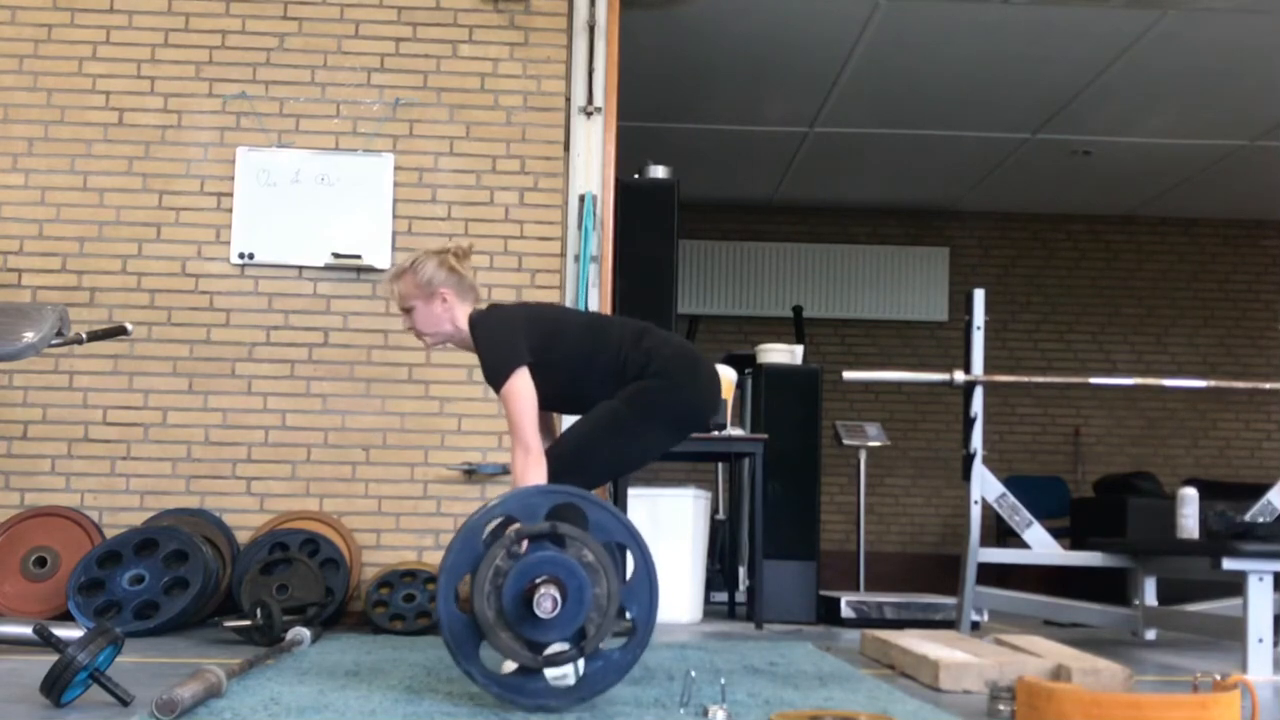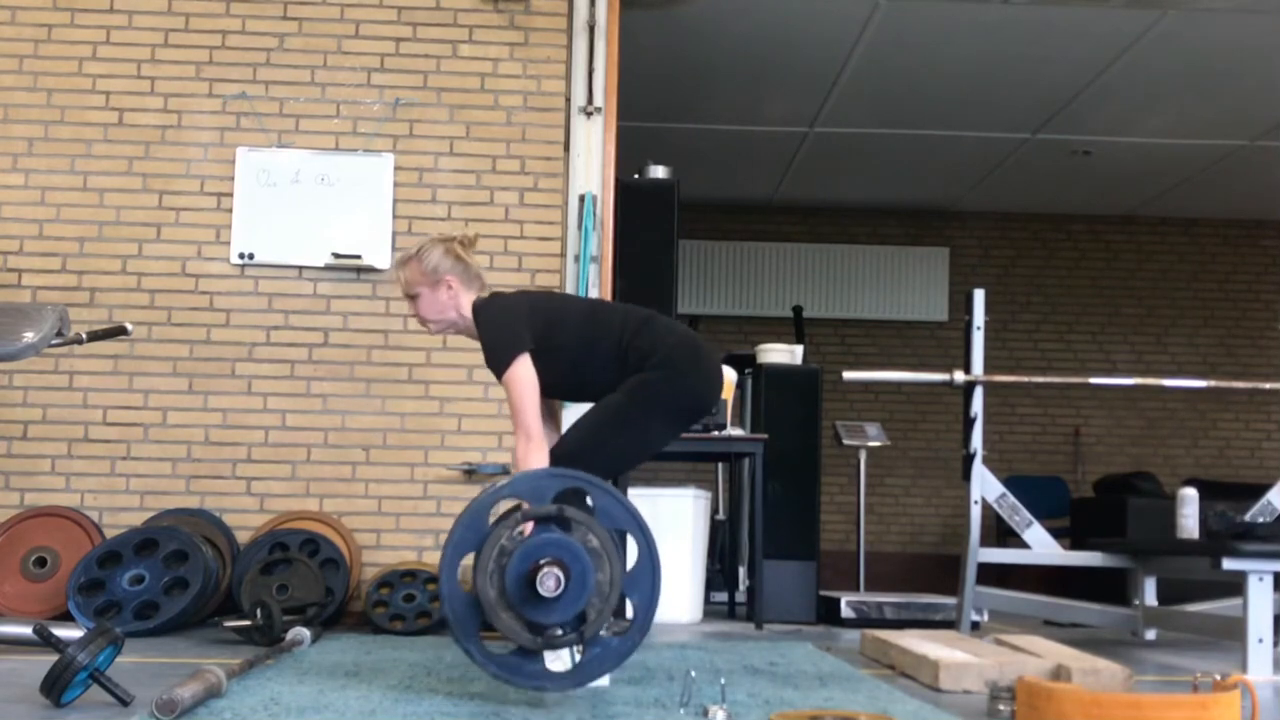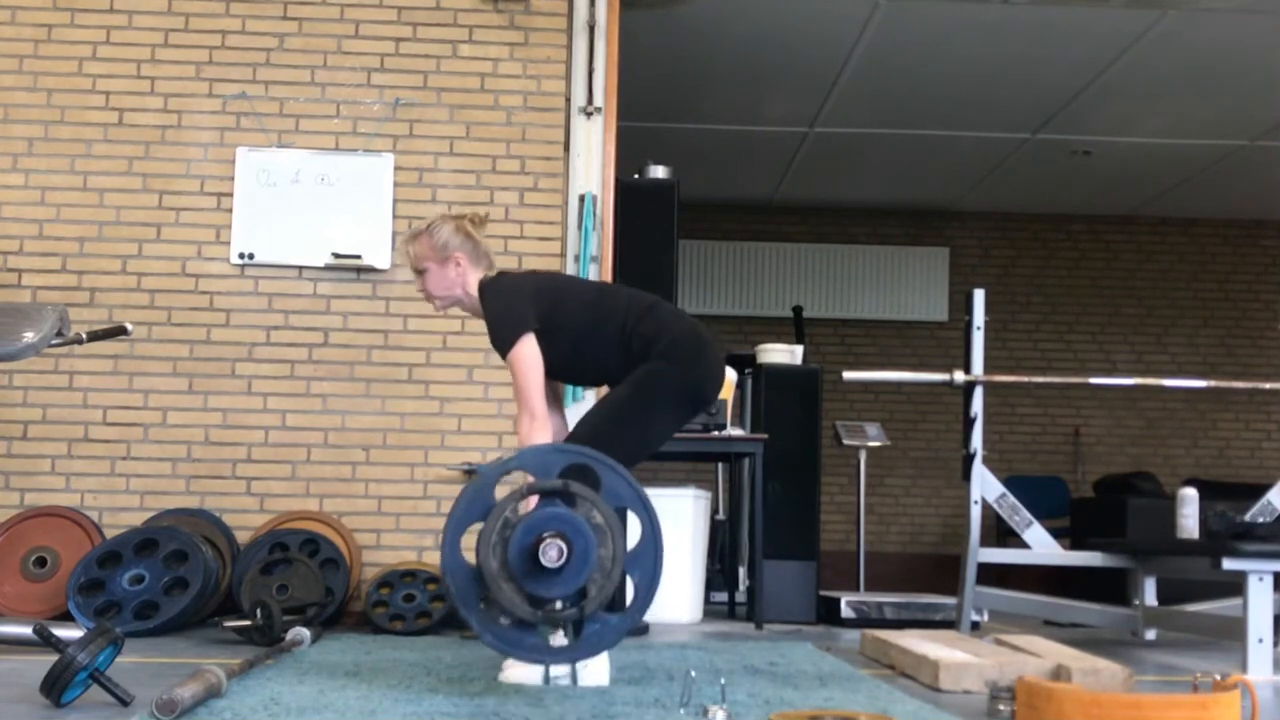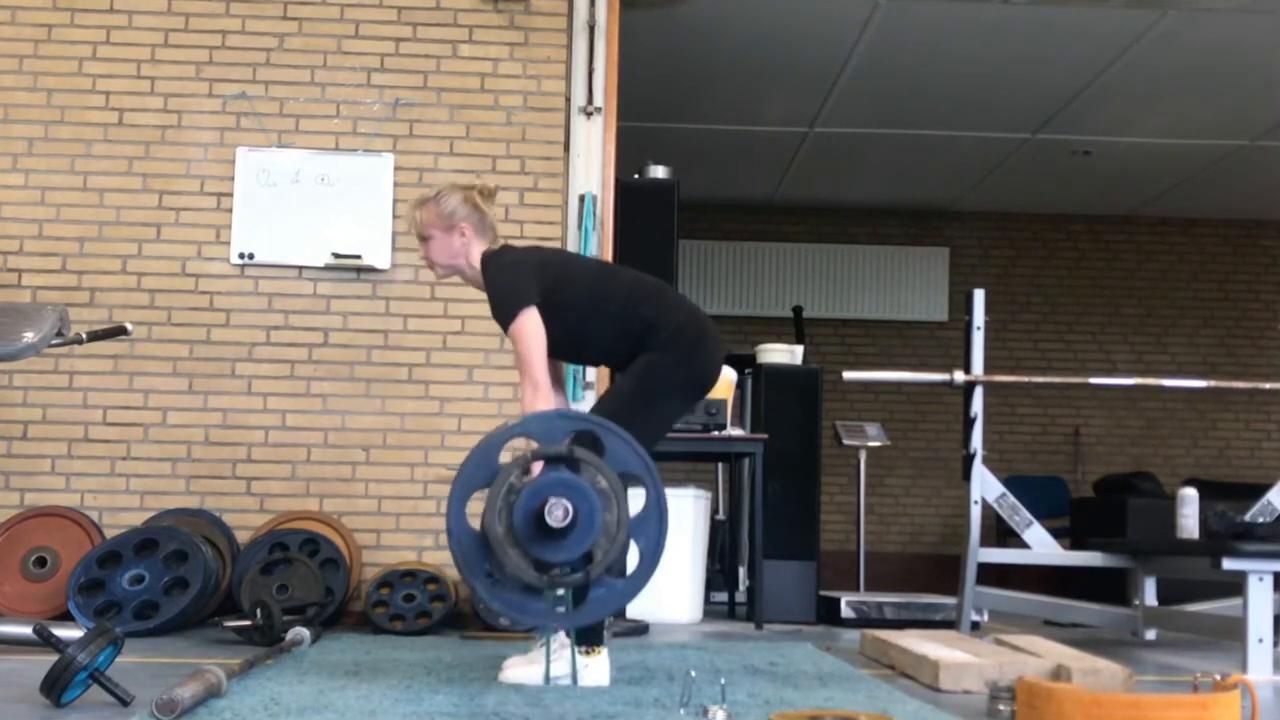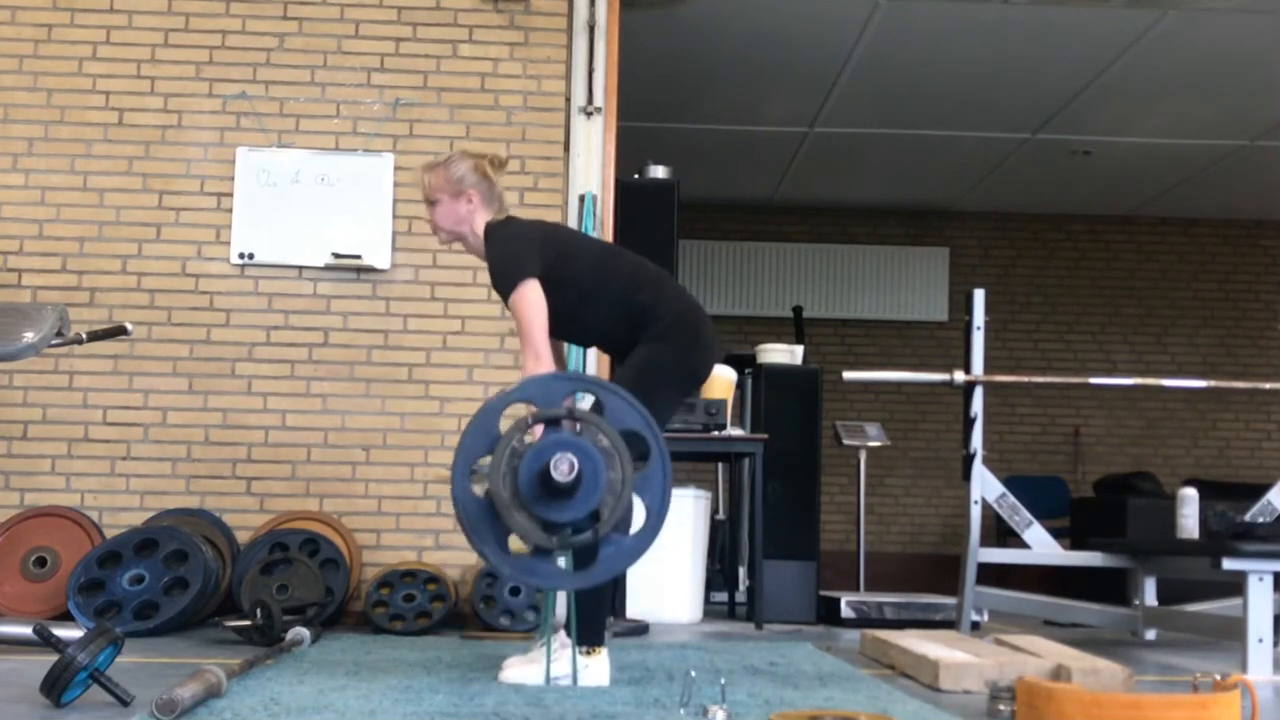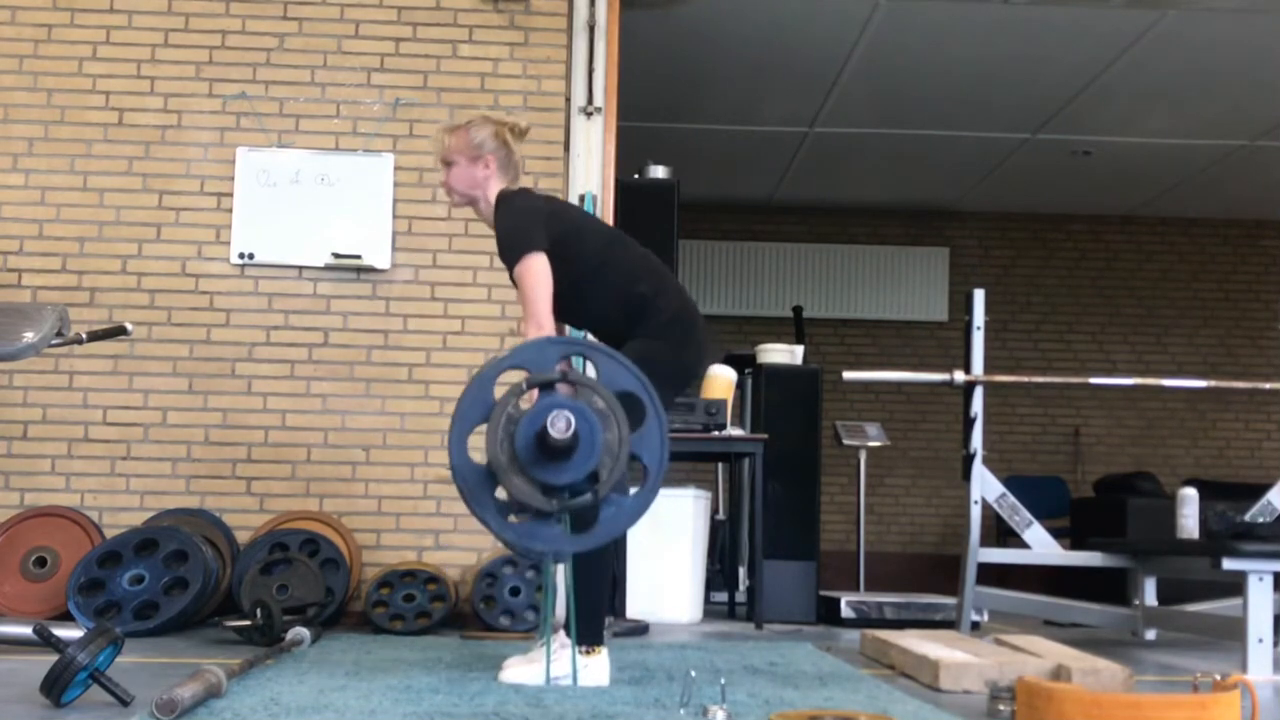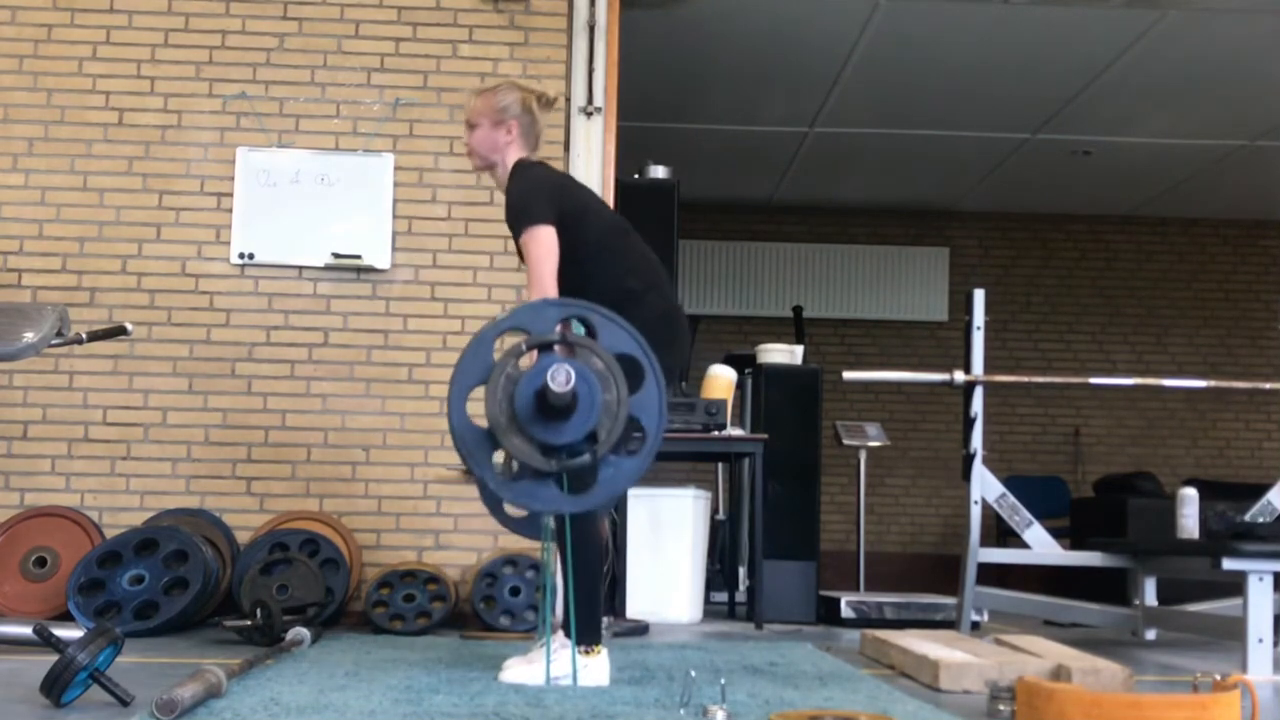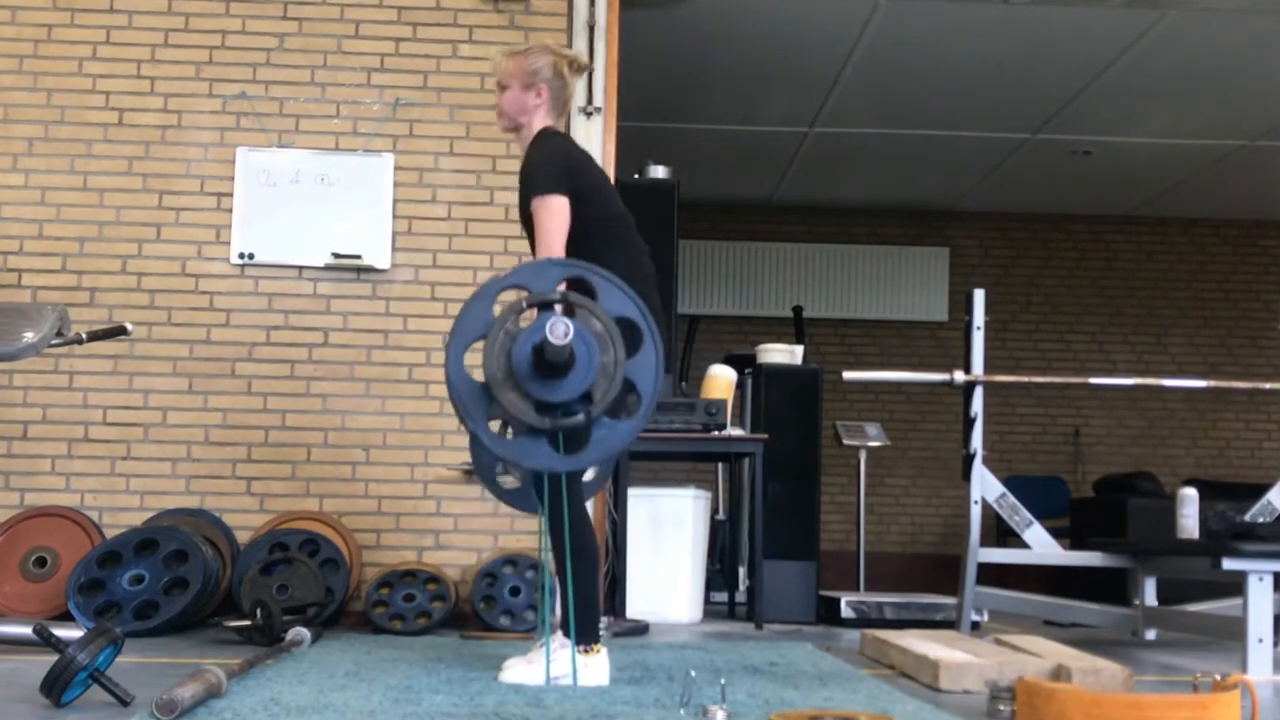
dt=0.2s
person 1, frame 1
left shoulder: (495, 335)
right shoulder: (504, 330)
left elbow: (528, 451)
right elbow: (541, 446)
left hip: (673, 384)
right hip: (678, 382)
left knee: (558, 482)
right knee: (558, 482)
person 1, frame 2
left shoulder: (494, 318)
right shoulder: (507, 317)
left elbow: (530, 437)
right elbow: (544, 433)
left hip: (674, 372)
right hip: (676, 371)
right knee: (572, 472)
person 1, frame 3
left shoulder: (502, 300)
right shoulder: (514, 297)
left elbow: (534, 418)
right elbow: (549, 412)
left hip: (677, 362)
right hip: (678, 363)
right knee: (572, 488)
person 1, frame 4
left shoulder: (505, 272)
right shoulder: (516, 271)
left elbow: (536, 389)
right elbow: (549, 385)
left hip: (676, 351)
right hip: (673, 351)
left ankle: (585, 652)
right ankle: (580, 636)
person 1, frame 5
left shoulder: (508, 244)
right shoulder: (518, 242)
left elbow: (537, 358)
right elbow: (549, 356)
left hip: (670, 343)
right hip: (666, 342)
left ankle: (587, 652)
right ankle: (580, 637)
person 1, frame 6
left shoulder: (517, 216)
right shoulder: (527, 214)
left elbow: (540, 329)
right elbow: (553, 326)
left hip: (660, 340)
right hip: (658, 339)
left ankle: (586, 653)
right ankle: (580, 638)
person 1, frame 7
left shoulder: (528, 187)
right shoulder: (540, 185)
left elbow: (544, 298)
right elbow: (557, 294)
left hip: (641, 339)
right hip: (643, 336)
left knee: (572, 486)
right knee: (569, 485)
left ankle: (585, 651)
right ankle: (578, 636)
person 1, frame 8
left shoulder: (545, 157)
right shoulder: (560, 156)
left elbow: (551, 266)
left knee: (558, 485)
right knee: (559, 484)
left ankle: (584, 650)
right ankle: (576, 637)
